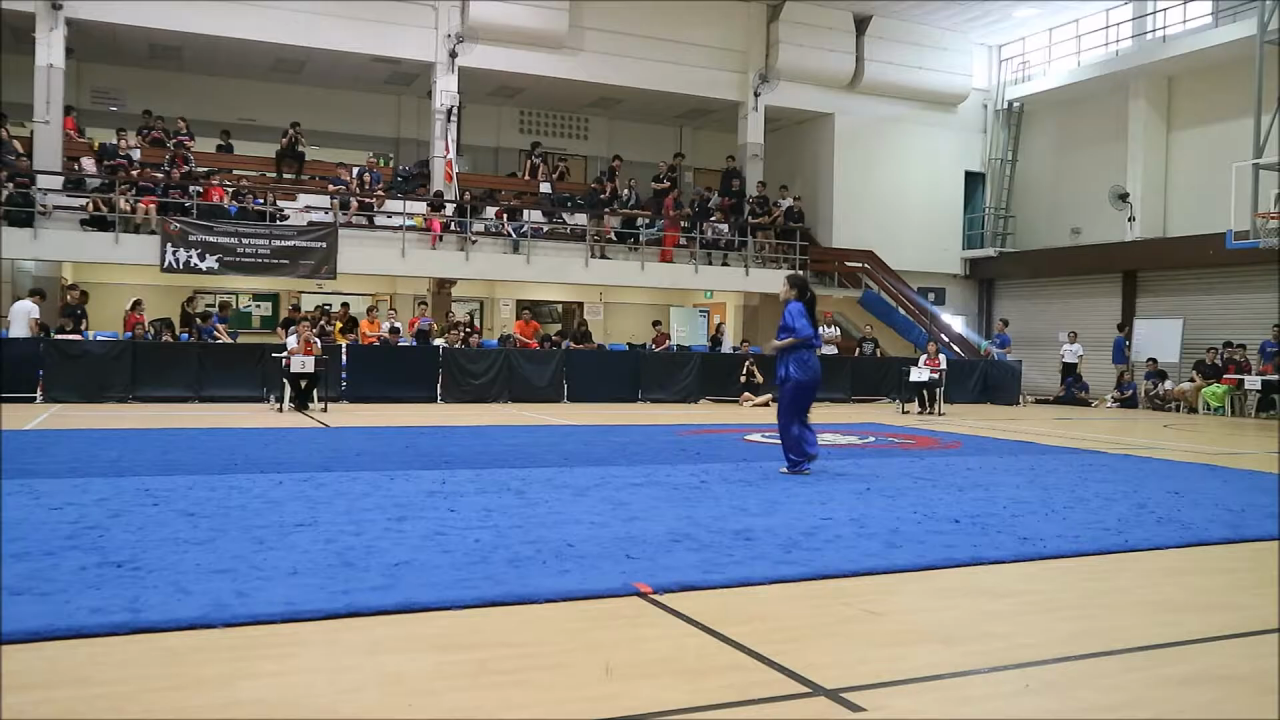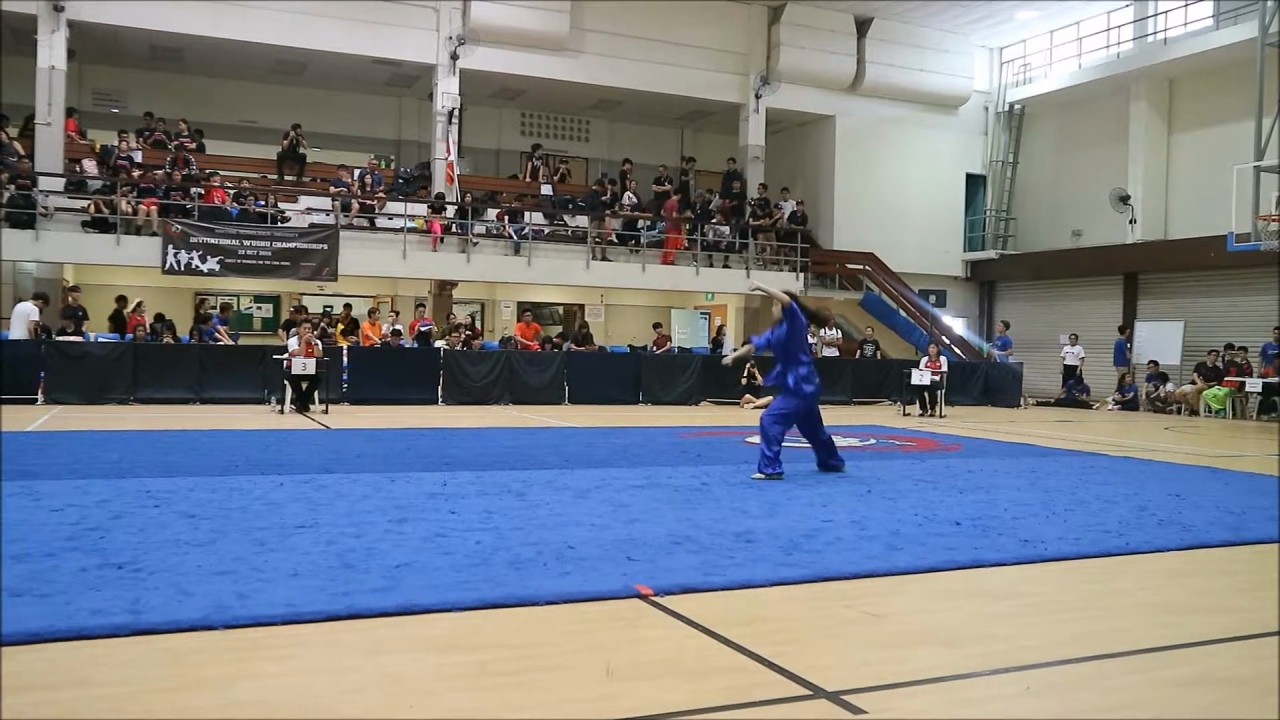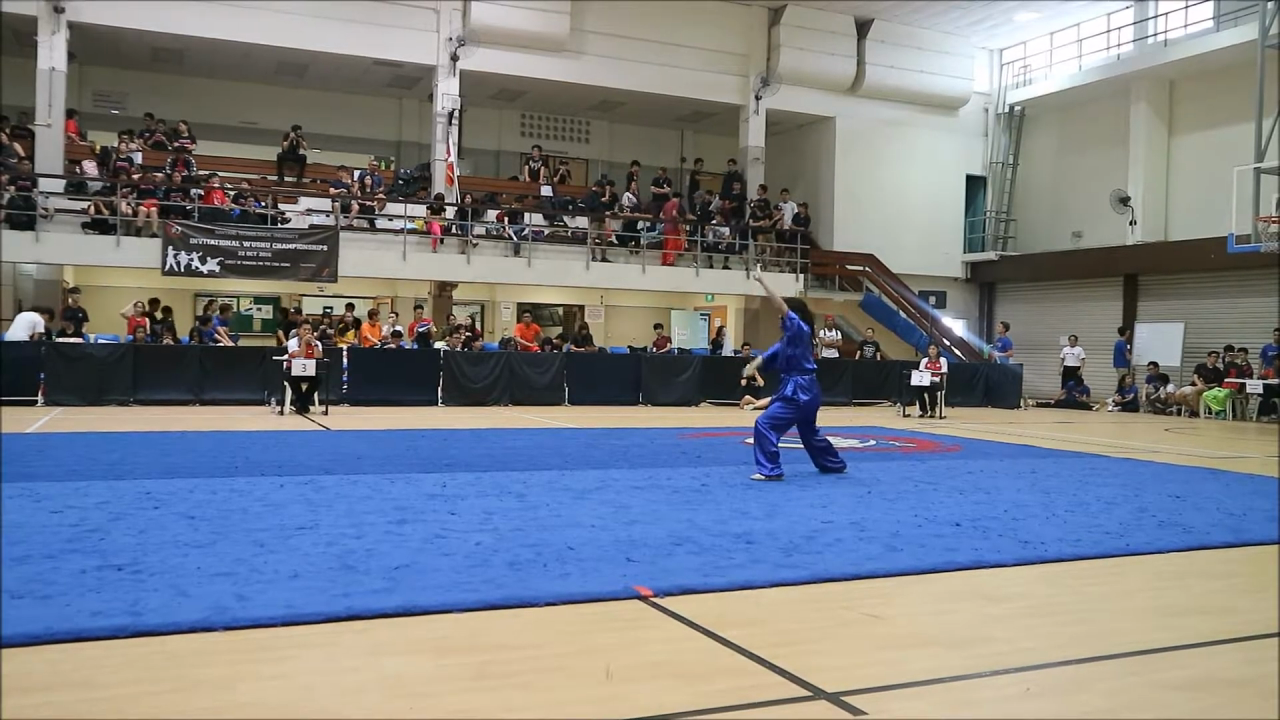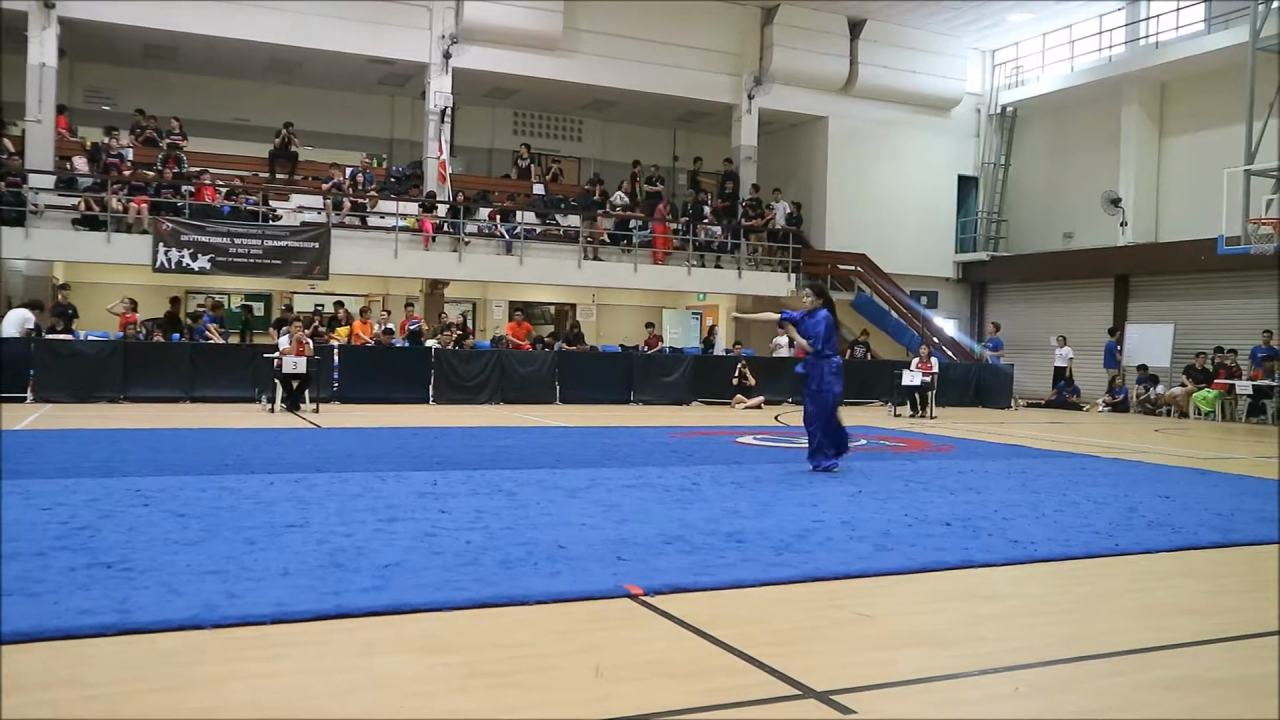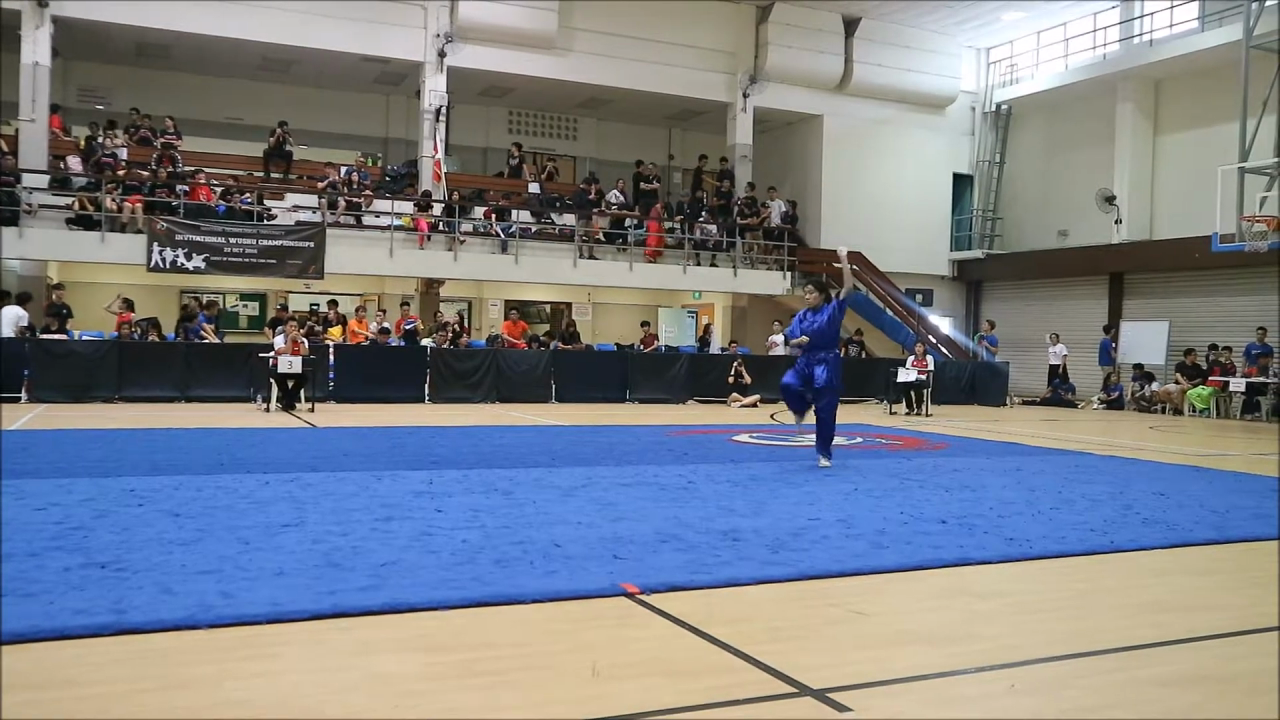
dt=0.5s
person 1, frame 1
left shoulder: (792, 309)
right shoulder: (801, 309)
left elbow: (804, 336)
left wrist: (780, 345)
right wrist: (780, 344)
left hip: (796, 369)
right hip: (805, 368)
left knee: (788, 418)
right knee: (797, 415)
left ankle: (798, 464)
right ankle: (808, 451)
person 1, frame 2
left shoulder: (795, 321)
right shoulder: (777, 331)
left elbow: (786, 301)
right elbow: (756, 344)
left wrist: (761, 287)
right wrist: (733, 356)
left hip: (801, 384)
right hip: (797, 383)
left knee: (771, 420)
right knee: (811, 428)
left ankle: (771, 469)
right ankle: (833, 463)
person 1, frame 3
left shoulder: (799, 330)
right shoulder: (788, 340)
left elbow: (781, 306)
right elbow: (768, 356)
left wrist: (762, 281)
right wrist: (752, 367)
left hip: (799, 390)
right hip: (807, 390)
left knee: (765, 424)
right knee: (809, 433)
left ankle: (770, 470)
right ankle: (835, 464)
person 1, frame 4
left shoulder: (823, 318)
right shoulder: (803, 317)
left elbow: (810, 348)
right elbow: (773, 317)
left wrist: (793, 333)
right wrist: (742, 316)
left hip: (827, 372)
right hip: (814, 371)
left knee: (822, 419)
right knee: (814, 419)
right ankle: (825, 460)
person 1, frame 5
left shoulder: (832, 311)
right shoulder: (802, 317)
left elbow: (848, 286)
right elbow: (791, 341)
left wrist: (843, 260)
right wrist: (799, 341)
left hip: (827, 365)
right hip: (806, 362)
left knee: (825, 413)
right knee: (788, 384)
left ankle: (824, 454)
right ankle: (801, 408)
